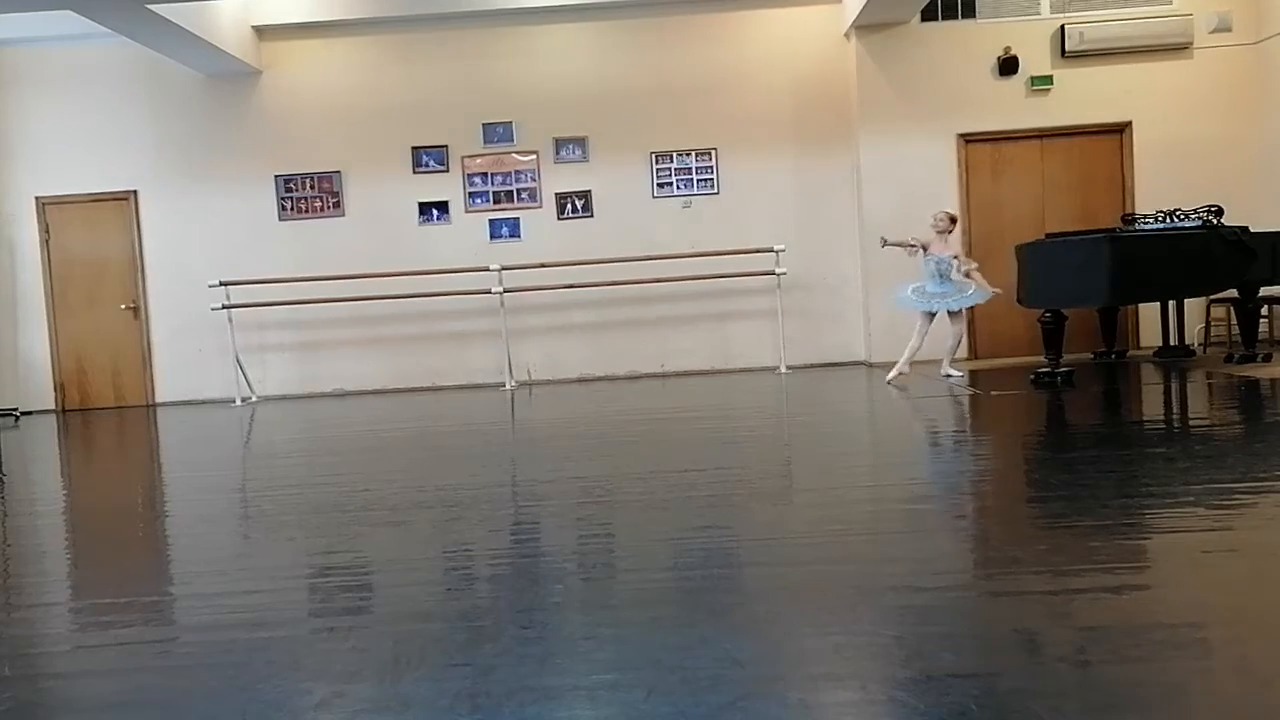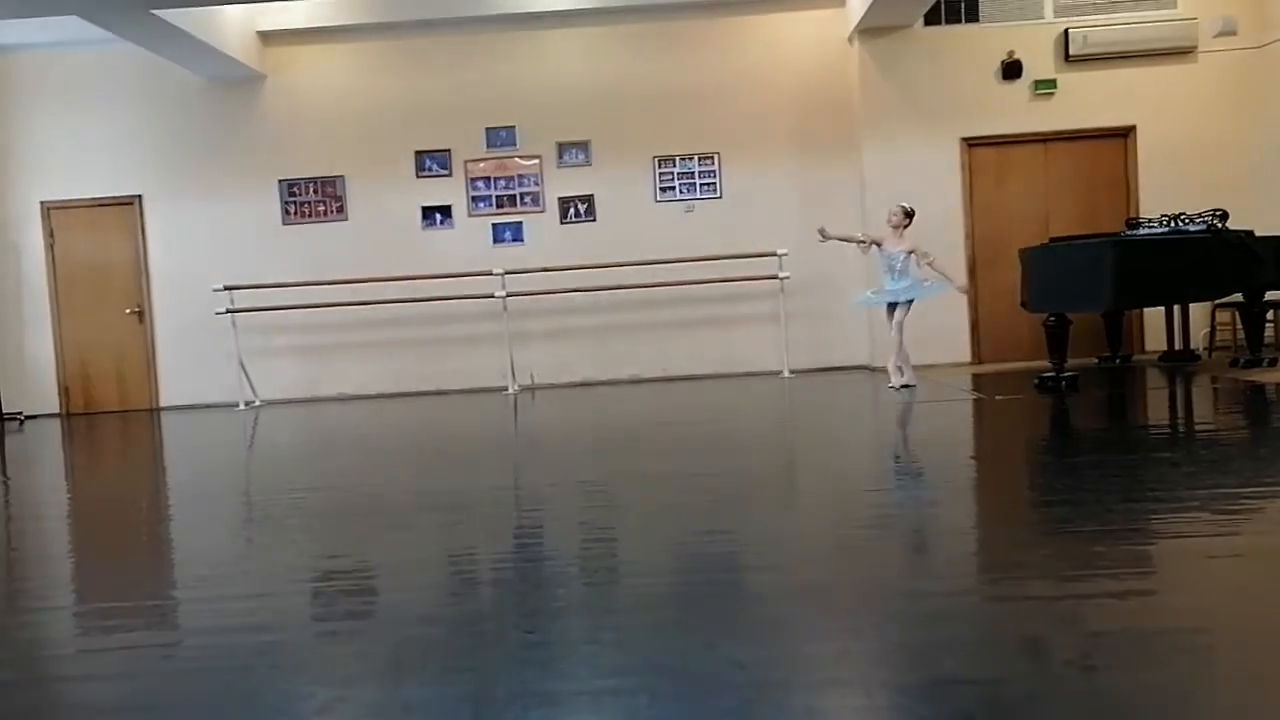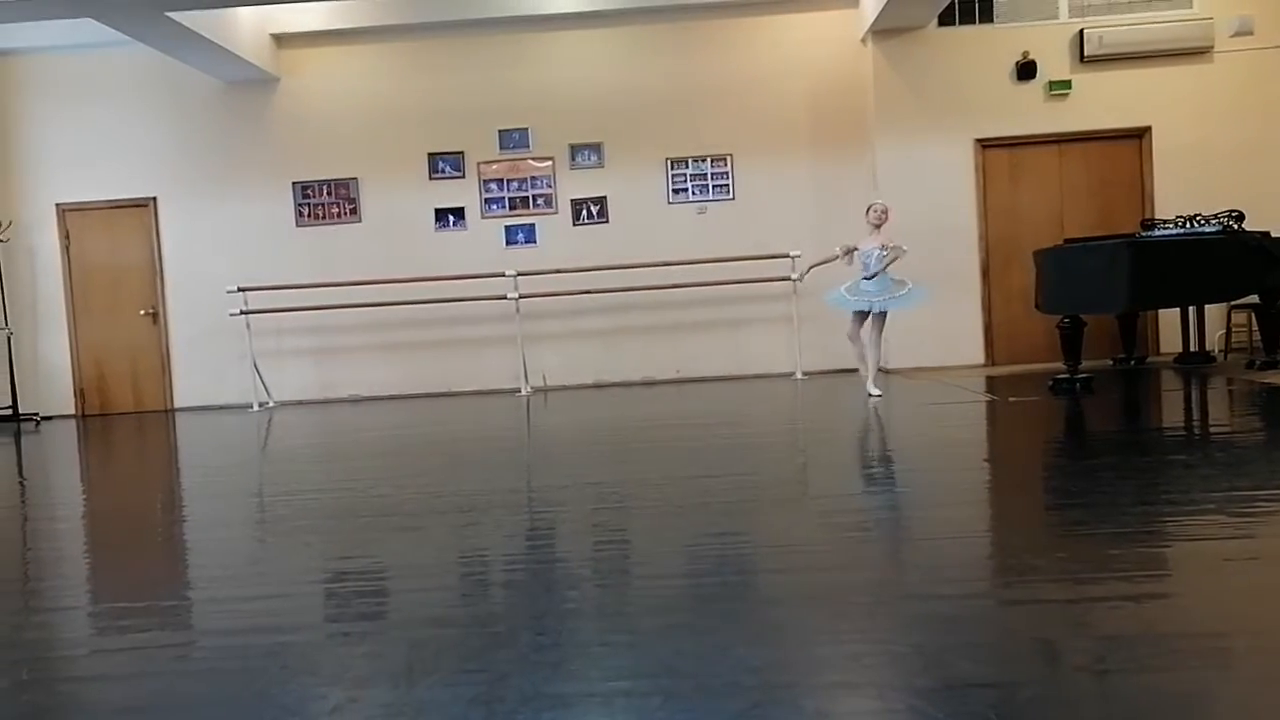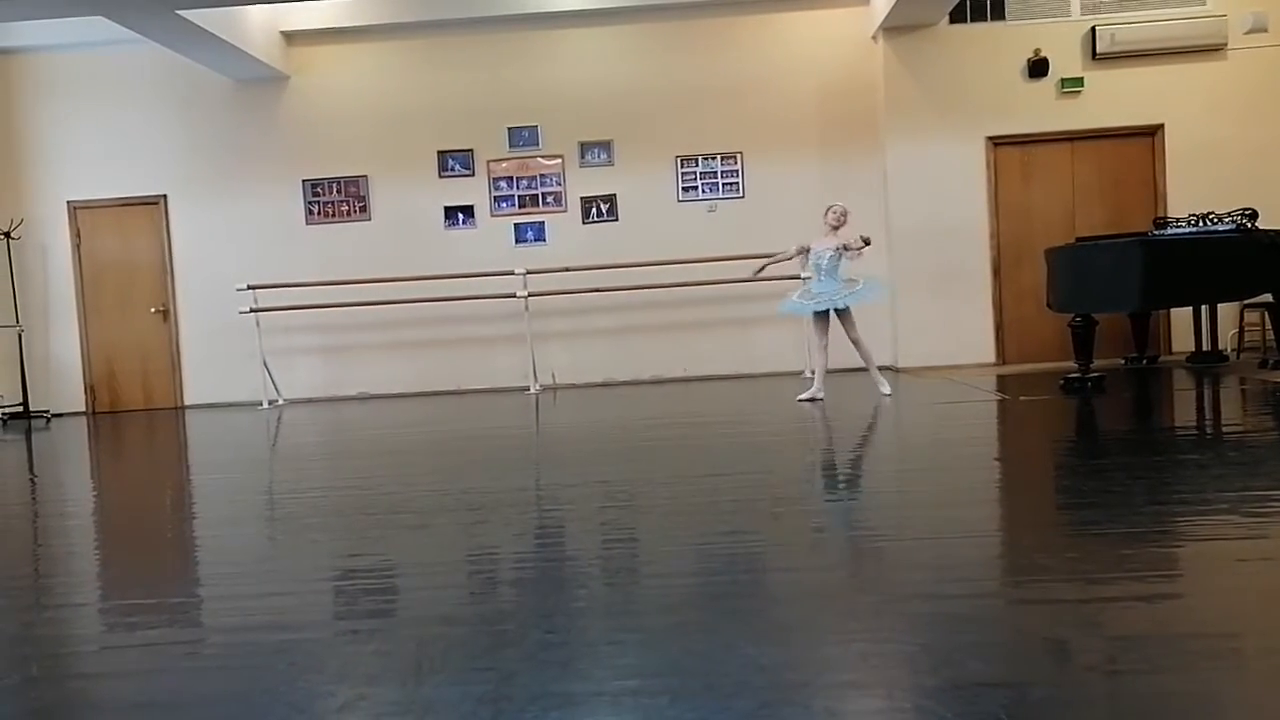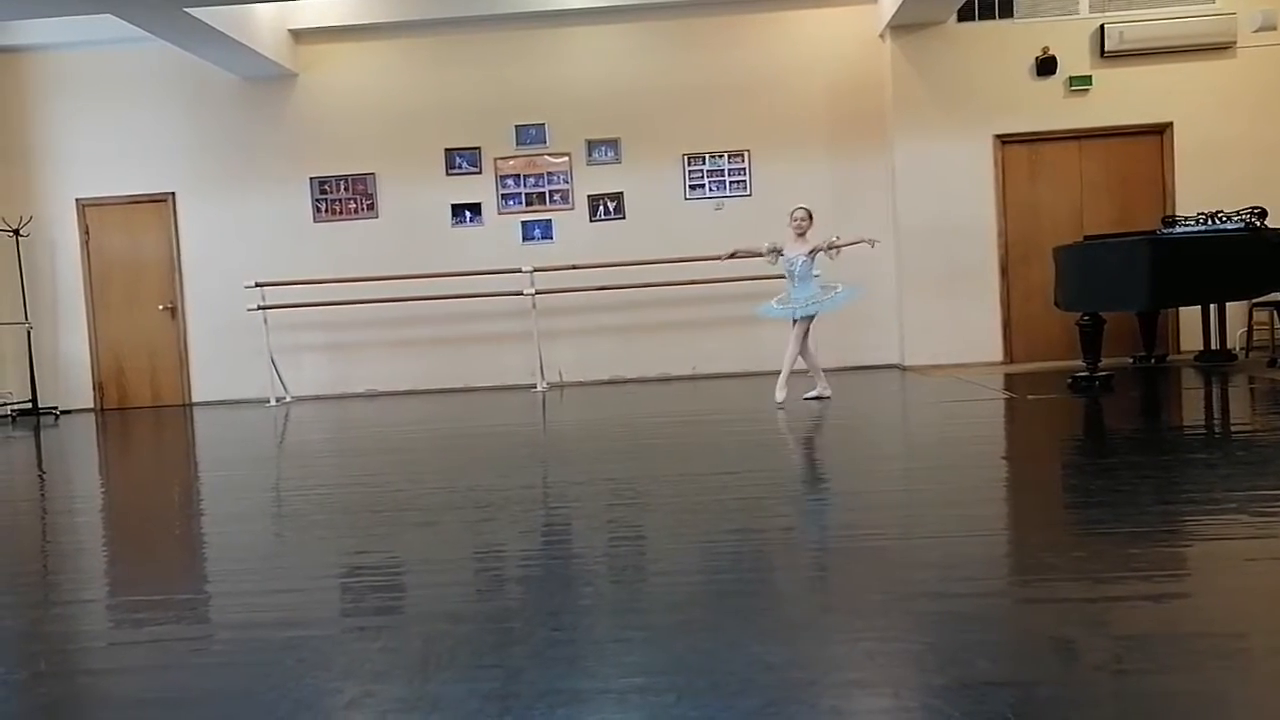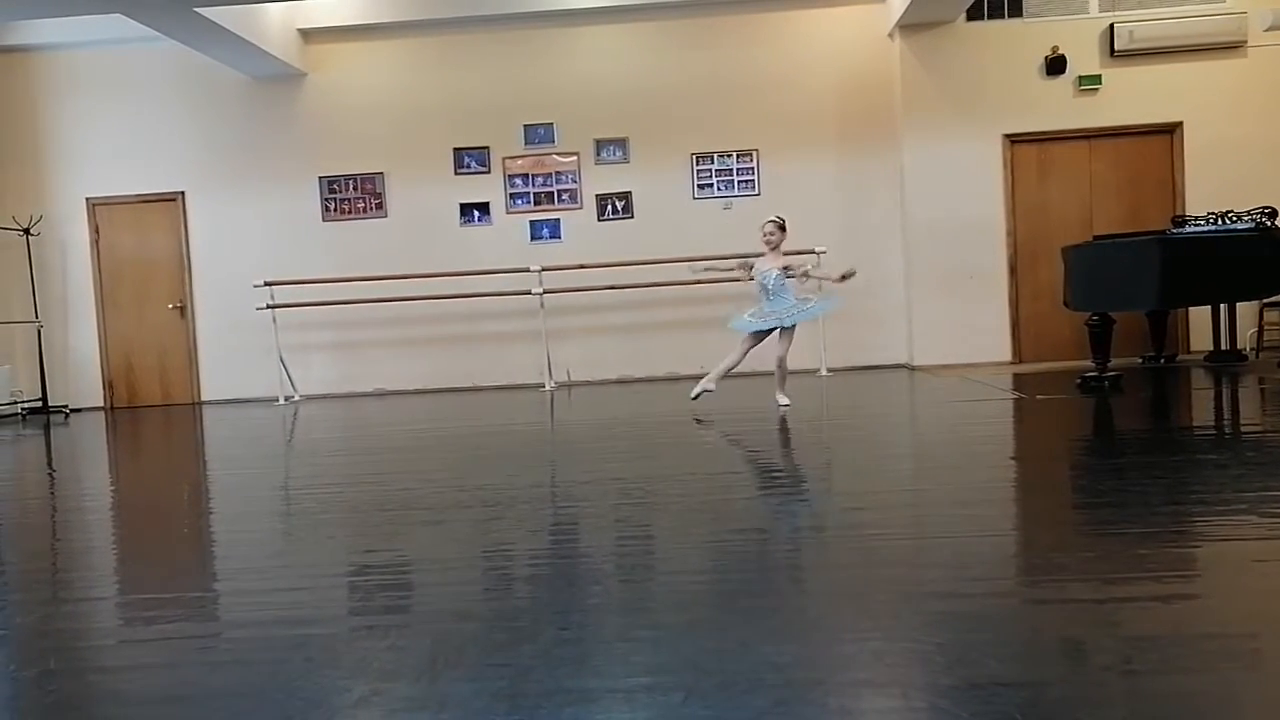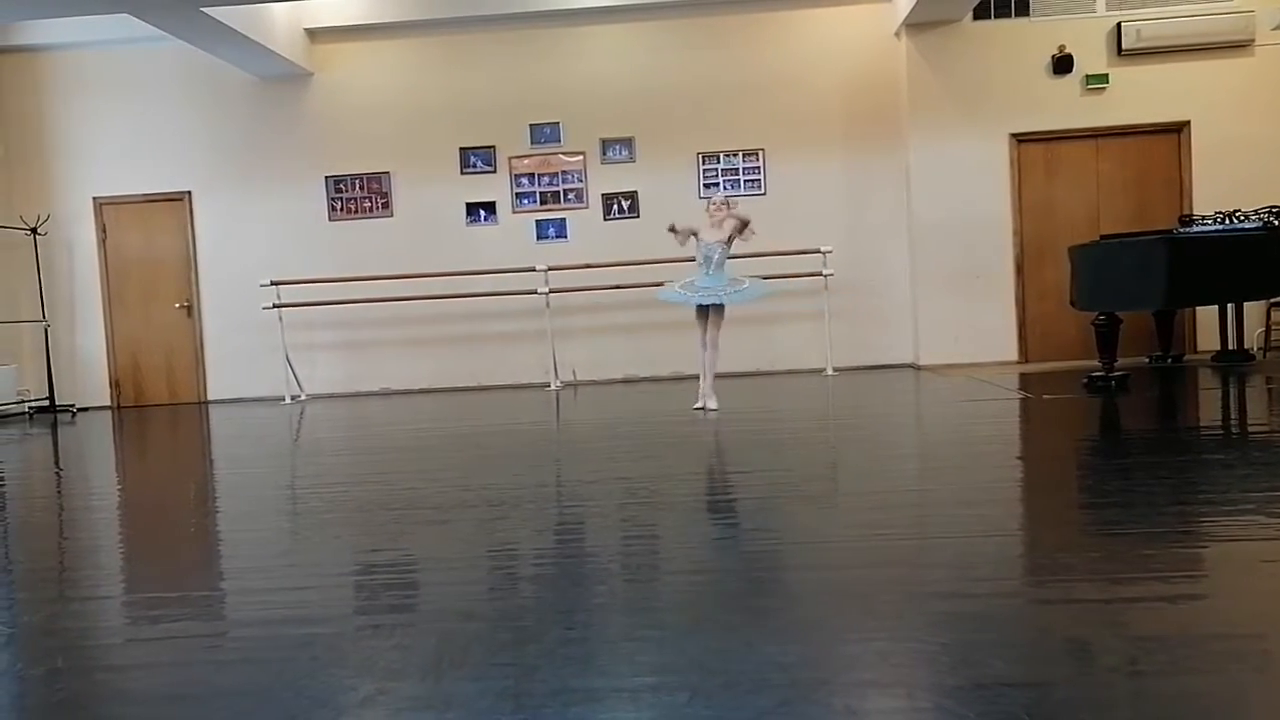
dt=0.7s
person 1, frame 1
left shoulder: (954, 250)
right shoulder: (927, 245)
left elbow: (972, 271)
right elbow: (908, 243)
left wrist: (989, 289)
right wrist: (888, 243)
left hip: (951, 293)
right hip: (930, 294)
left knee: (958, 331)
right knee: (921, 330)
left ankle: (946, 366)
right ankle: (902, 365)
person 1, frame 2
left shoulder: (909, 245)
right shoulder: (882, 241)
left elbow: (932, 263)
right elbow: (856, 239)
left wrist: (954, 282)
right wrist: (831, 237)
left hip: (907, 289)
right hip: (889, 291)
left knee: (898, 322)
right knee: (896, 332)
left ankle: (893, 365)
right ankle: (908, 375)
person 1, frame 3
left shoulder: (884, 240)
right shoulder: (860, 244)
left elbow: (895, 254)
right elbow: (839, 254)
left wrist: (878, 269)
right wrist: (813, 265)
left hip: (881, 291)
right hip: (862, 292)
left knee: (875, 337)
right knee: (853, 333)
left ankle: (871, 382)
right ankle: (865, 369)
person 1, frame 4
left shoulder: (840, 242)
right shoulder: (814, 244)
left elbow: (855, 247)
right elbow: (791, 254)
left wrist: (864, 243)
right wrist: (766, 263)
left hip: (836, 292)
right hip: (817, 294)
left knee: (854, 337)
right knee: (820, 343)
left ankle: (877, 377)
right ankle: (817, 388)
person 1, frame 5
left shoulder: (812, 247)
right shoulder: (784, 247)
left elbow: (837, 244)
right elbow: (760, 251)
left wrist: (863, 239)
right wrist: (736, 251)
left hip: (811, 297)
right hip: (794, 299)
left knee: (796, 338)
right knee: (802, 344)
left ankle: (781, 384)
right ankle: (822, 386)
person 1, frame 6
left shoulder: (784, 262)
right shoulder: (758, 262)
left elbow: (810, 272)
right elbow: (731, 267)
left wrist: (835, 278)
right wrist: (705, 268)
left hip: (787, 311)
right hip: (766, 314)
left knee: (780, 356)
right knee: (743, 347)
left ankle: (780, 392)
right ankle: (710, 380)
person 1, frame 7
left shoulder: (729, 232)
right shoulder: (699, 231)
left elbow: (745, 223)
right elbow: (681, 231)
left wrist: (732, 217)
right wrist: (675, 229)
left hip: (719, 288)
right hip: (699, 287)
left knee: (712, 339)
right knee: (704, 341)
left ankle: (708, 389)
right ankle: (705, 390)
